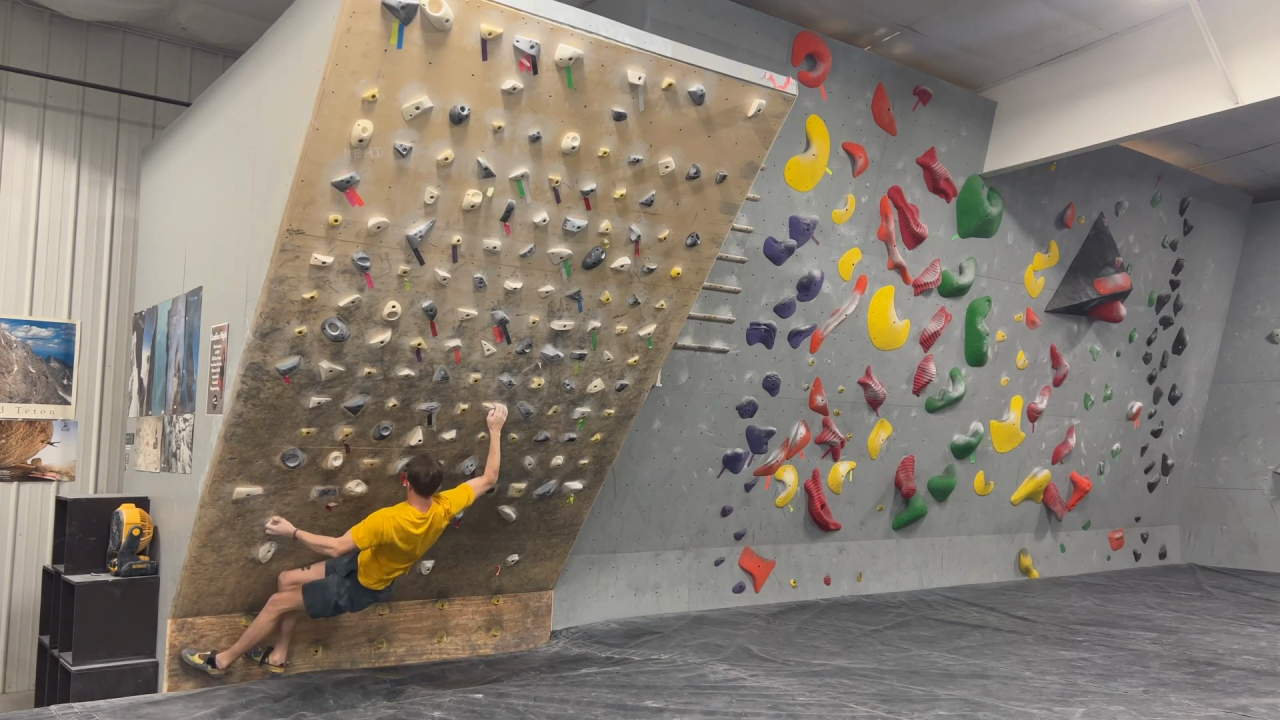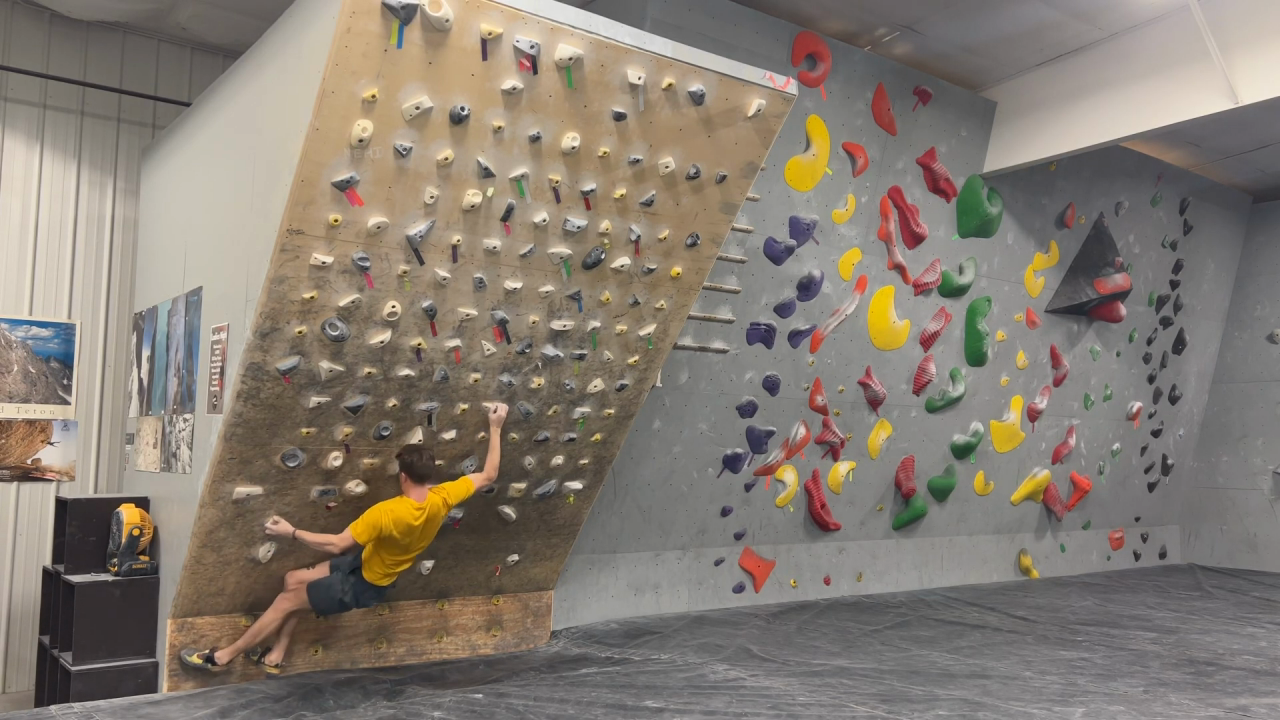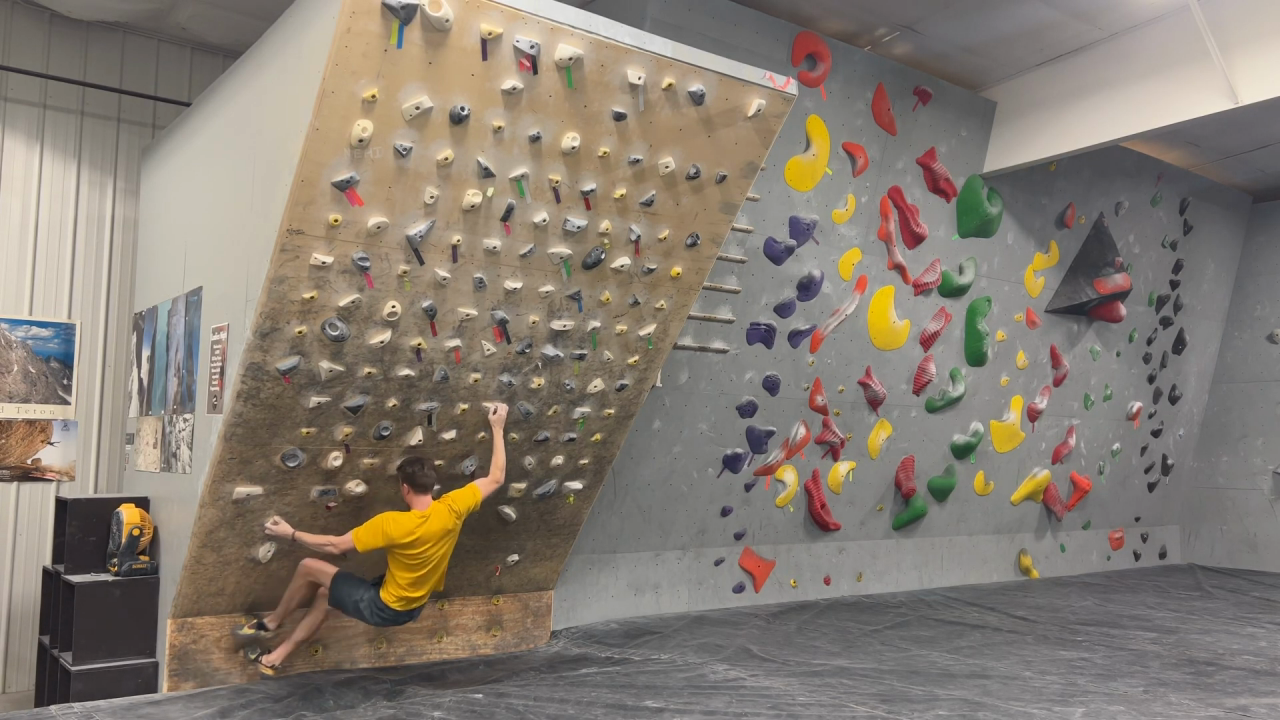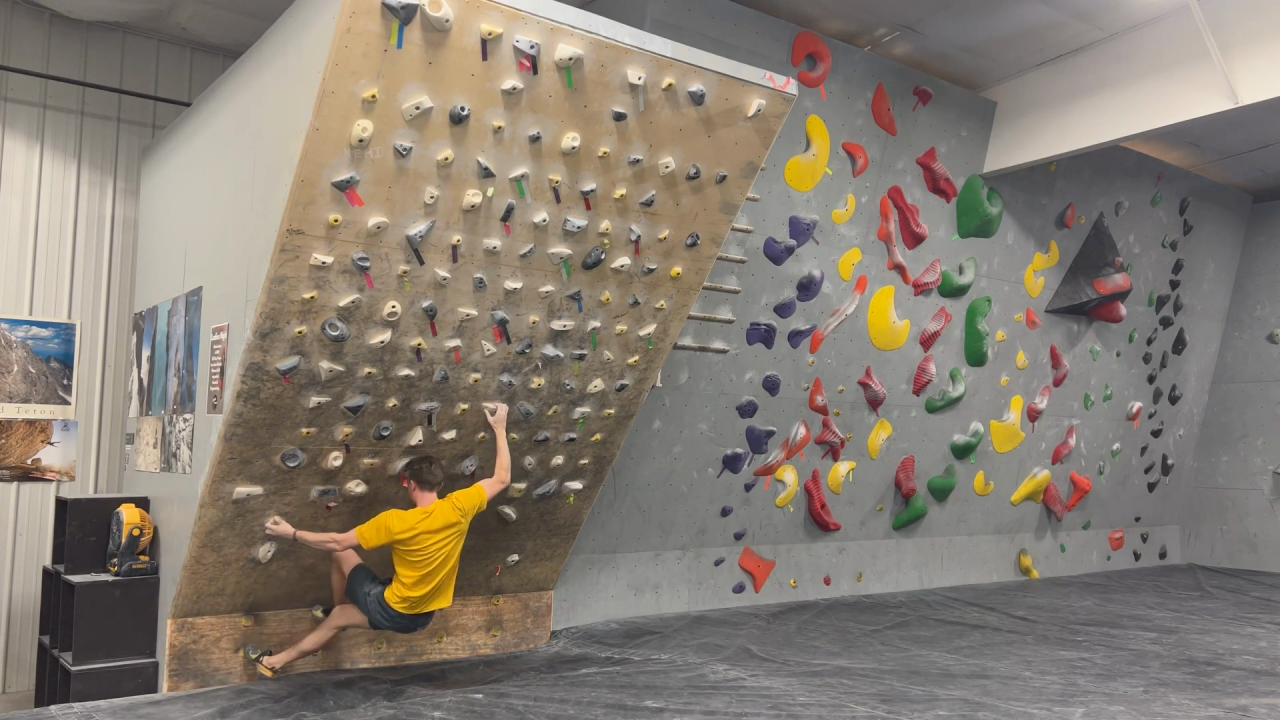
dt=0.3s
person 1, frame 1
left shoulder: (388, 520)
right shoulder: (445, 507)
left elbow: (336, 547)
right elbow: (489, 480)
left wrist: (292, 531)
right wrist: (494, 430)
left hip: (360, 586)
right hip: (364, 564)
left knee: (278, 602)
right knee: (287, 580)
left ankle: (221, 660)
right ankle: (279, 656)
person 1, frame 2
left shoulder: (387, 513)
right shoulder: (443, 498)
left elbow: (336, 544)
right elbow: (488, 475)
left wrist: (291, 532)
right wrist: (495, 428)
left hip: (365, 584)
right hip: (367, 563)
left knee: (286, 600)
right knee: (293, 580)
left ankle: (222, 657)
right ankle: (275, 656)
person 1, frame 3
left shoulder: (392, 524)
right shoulder: (453, 508)
left elbow: (335, 545)
right elbow: (495, 479)
left wrist: (290, 533)
right wrist: (497, 428)
left hip: (385, 609)
right hip: (414, 607)
left knee: (309, 568)
right knee: (324, 594)
left ankle: (269, 623)
right ankle: (273, 659)
person 1, frame 4
left shoulder: (395, 521)
right shoulder: (459, 507)
left elbow: (339, 542)
right elbow: (502, 479)
left wrist: (292, 533)
right wrist: (500, 429)
left hip: (393, 611)
right hip: (423, 616)
left knee: (341, 554)
right knee: (341, 616)
left ankle: (334, 607)
right ankle: (275, 662)
